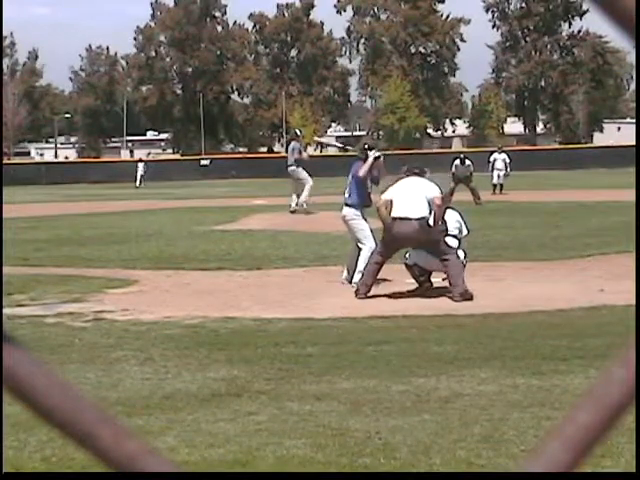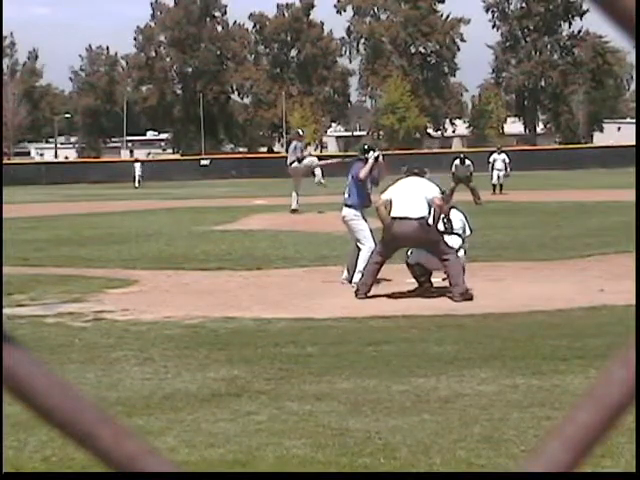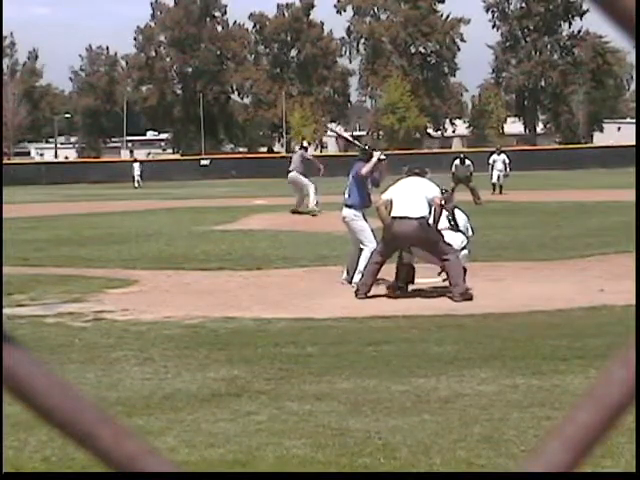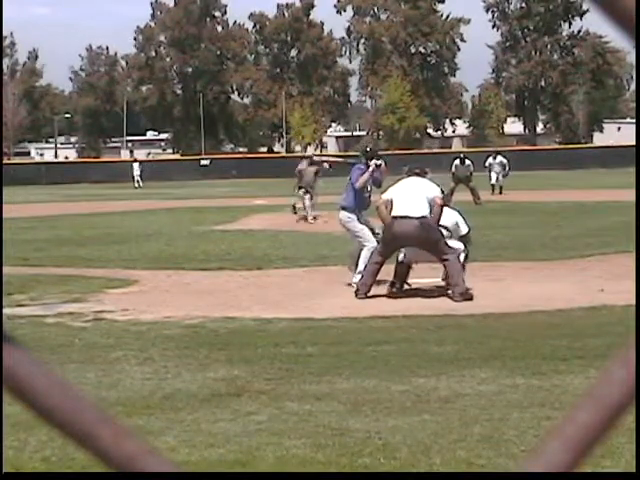
dt=0.4s
person 1, frame 1
left shoulder: (364, 167)
right shoulder: (359, 165)
left elbow: (377, 180)
right elbow: (361, 175)
left wrist: (380, 163)
right wrist: (371, 159)
left hip: (353, 211)
right hip: (353, 212)
left knee: (360, 244)
right knee: (369, 245)
left ankle: (348, 276)
right ankle: (358, 279)
person 1, frame 2
left shoulder: (364, 167)
right shoulder: (358, 166)
left elbow: (377, 181)
right elbow: (361, 176)
left wrist: (380, 164)
right wrist: (371, 160)
left hip: (354, 212)
right hip: (353, 212)
left knee: (360, 244)
right knee: (368, 245)
left ankle: (347, 276)
right ankle: (358, 279)
person 1, frame 3
left shoulder: (363, 168)
right shoulder: (359, 166)
left elbow: (377, 183)
right elbow: (363, 173)
left wrist: (382, 166)
right wrist: (375, 159)
left hip: (354, 212)
right hip: (353, 212)
left knee: (359, 245)
right knee: (370, 245)
left ankle: (348, 276)
right ankle: (358, 280)
person 1, frame 4
left shoulder: (366, 171)
right shoulder: (359, 170)
left elbow: (379, 183)
right elbow: (358, 185)
left wrist: (382, 169)
right wrist: (371, 169)
left hip: (356, 214)
right hip: (350, 215)
left knee: (375, 235)
right knee: (370, 244)
right ankle: (358, 279)
person 2, frame 1
left shoulder: (397, 184)
right shoulder: (428, 184)
left elbow: (380, 205)
right elbow: (438, 203)
left wrist: (388, 227)
right wrist: (434, 226)
left hip: (396, 227)
right hip: (420, 226)
left knee: (379, 255)
left ankle: (361, 290)
person 2, frame 2
left shoulder: (396, 184)
right shoulder: (428, 184)
left elbow: (380, 205)
right elbow: (438, 203)
left wrist: (388, 226)
right wrist: (434, 226)
left hip: (396, 226)
right hip: (419, 226)
left knee: (378, 255)
right knee: (449, 254)
left ankle: (362, 290)
right ankle: (459, 292)
person 2, frame 3
left shoulder: (397, 184)
right shoulder: (428, 183)
left elbow: (380, 205)
right elbow: (438, 202)
left wrist: (389, 226)
right wrist: (434, 225)
left hip: (396, 226)
right hip: (419, 225)
left knee: (378, 255)
right knee: (449, 254)
left ankle: (362, 290)
right ankle: (459, 292)
person 2, frame 4
left shoulder: (398, 184)
right shoulder: (429, 184)
left elbow: (381, 204)
right elbow: (438, 203)
left wrist: (389, 226)
right wrist: (434, 226)
left hip: (397, 226)
right hip: (420, 225)
left knee: (378, 255)
right knee: (449, 254)
left ankle: (362, 290)
right ankle: (459, 292)
